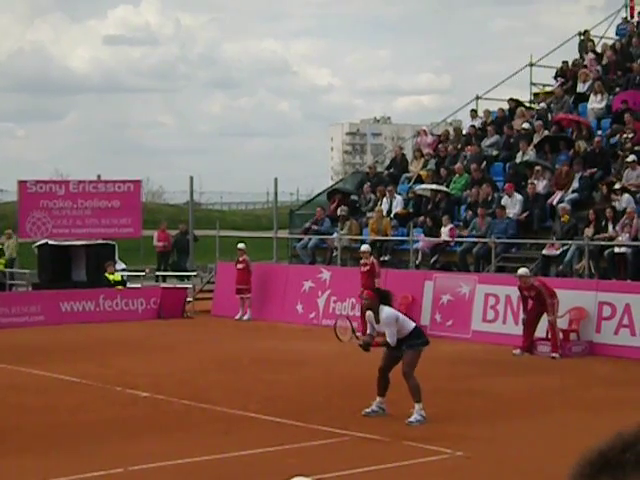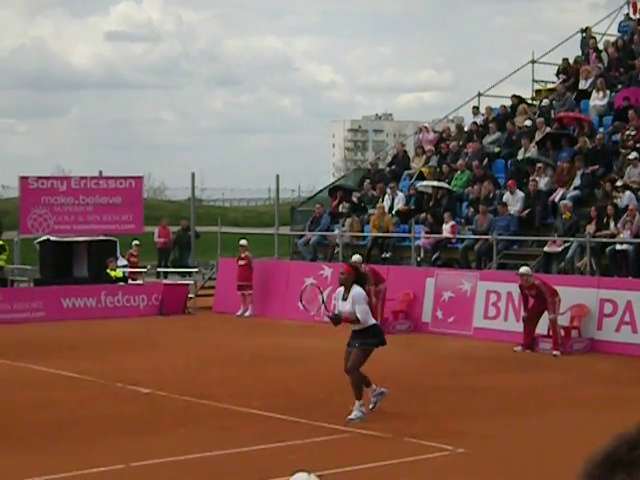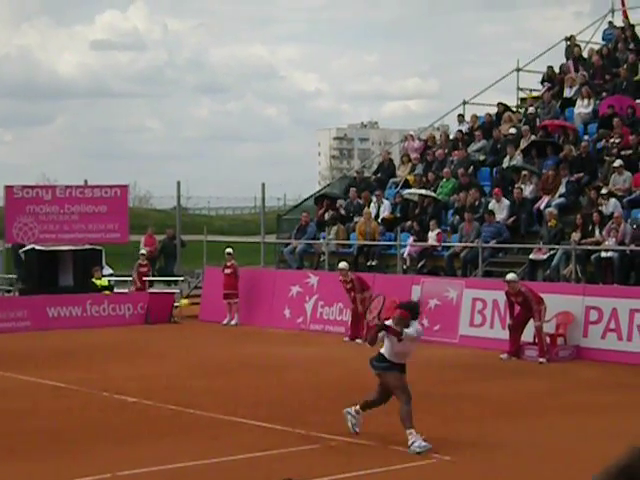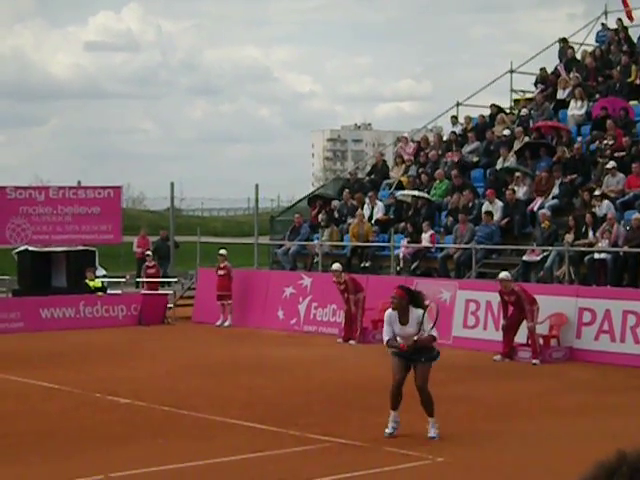
dt=1s
person 1, frame 1
left shoulder: (387, 314)
right shoulder: (369, 314)
left elbow: (391, 342)
right elbow: (371, 333)
left wrist: (372, 343)
right wrist: (366, 341)
left hip: (413, 338)
right hip: (397, 339)
left knee: (407, 372)
right knee: (383, 369)
left ankle: (419, 411)
right ankle: (379, 405)
person 1, frame 2
left shoulder: (358, 293)
right shoulder: (339, 292)
left elbow: (362, 318)
right elbow: (338, 314)
left wrist: (342, 319)
right wrist: (335, 318)
left hip: (369, 333)
right hip: (357, 333)
left knee: (351, 368)
right knee: (349, 369)
left ankle: (359, 408)
right ankle: (376, 391)
person 1, frame 3
left shoulder: (416, 329)
right shoulder: (387, 325)
left elbow: (404, 334)
right elbow: (371, 342)
left wrist: (387, 329)
right wrist: (375, 330)
left hip: (399, 365)
right hip: (384, 363)
left knee: (380, 399)
right knee: (405, 397)
left ankle: (354, 412)
right ankle: (413, 439)
person 1, frame 4
left shoulder: (419, 314)
right shoulder: (389, 314)
left elbow: (433, 336)
right elbow: (387, 339)
left wrist: (418, 343)
right wrist: (402, 346)
left hip: (423, 351)
right hip: (401, 351)
left knee: (421, 387)
right knee: (397, 383)
left ankle: (432, 424)
right ankle: (393, 420)
